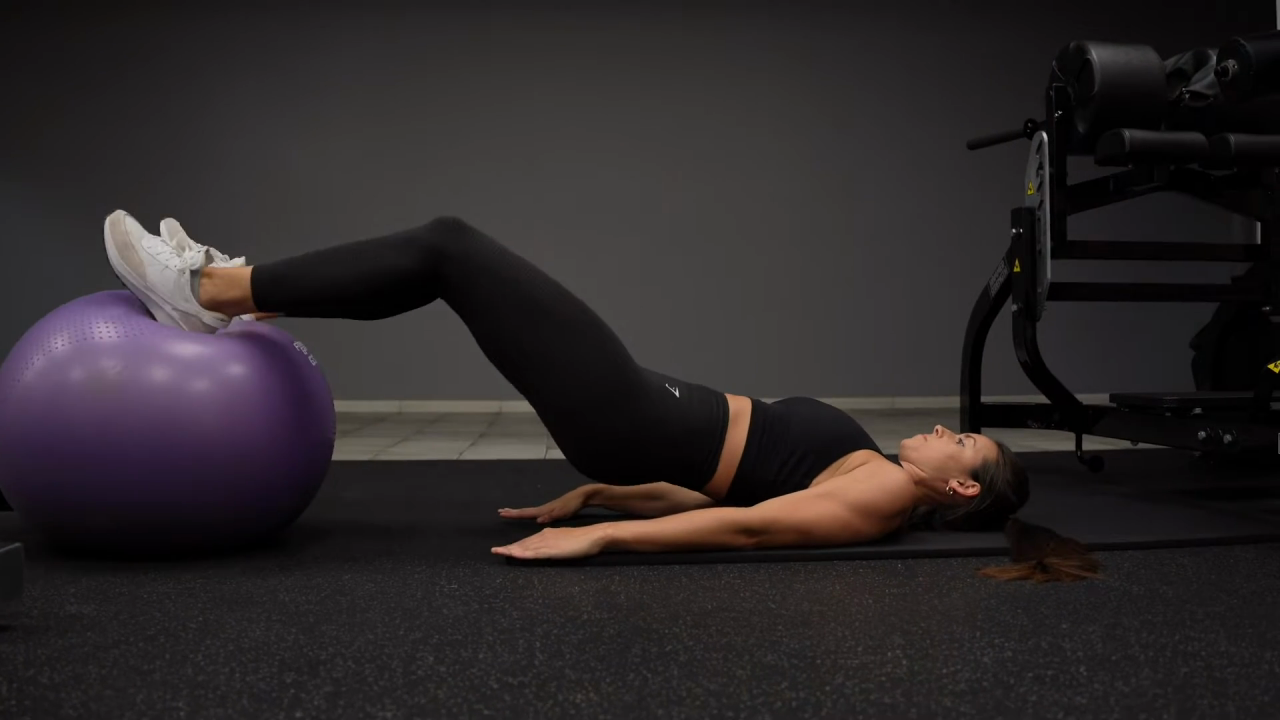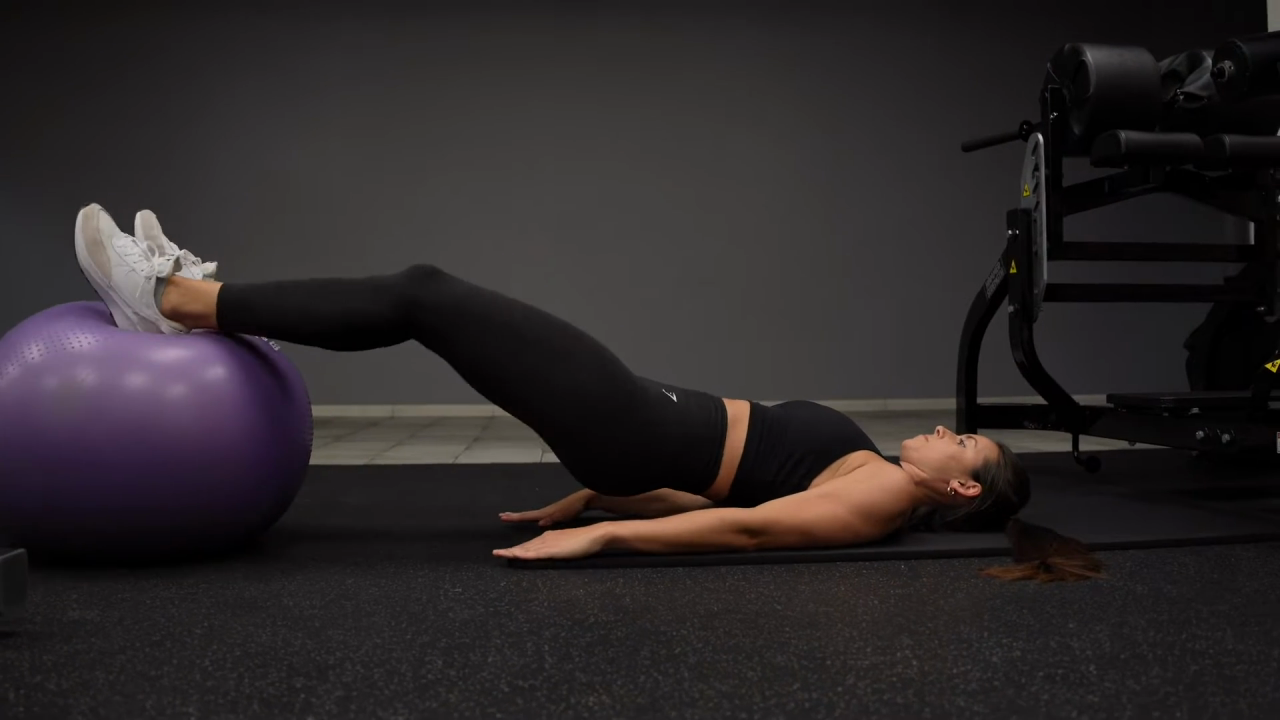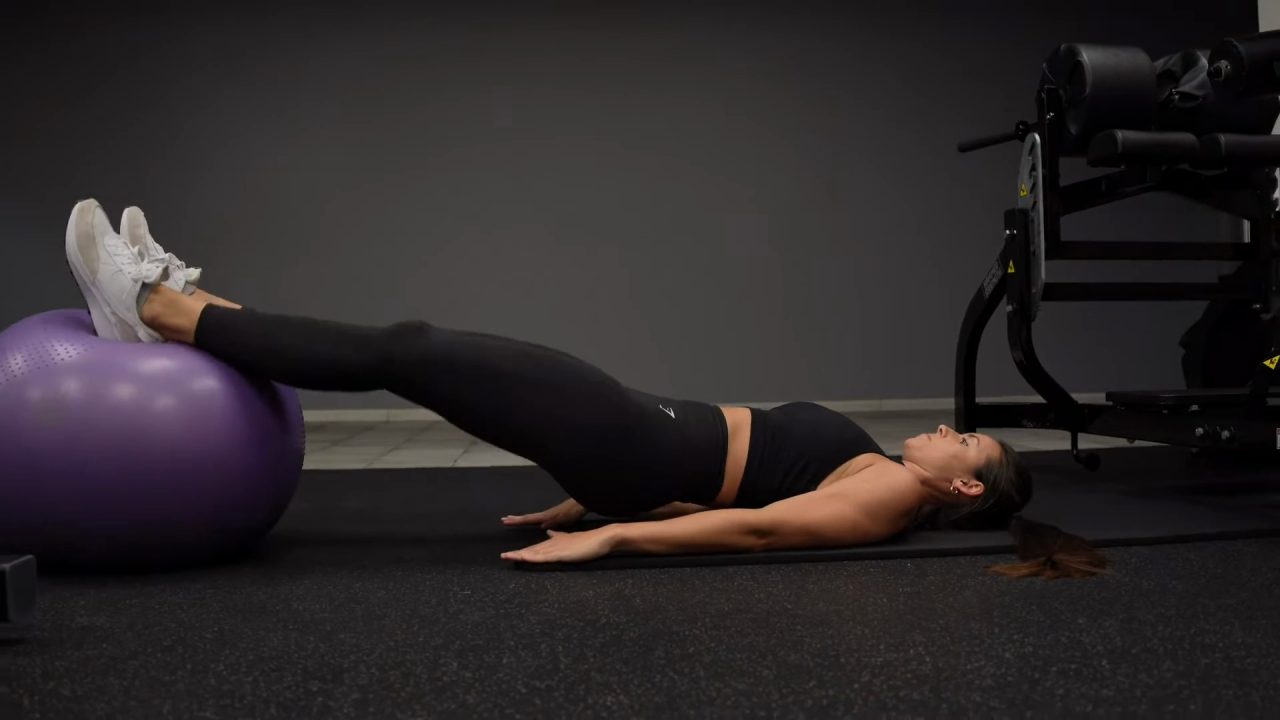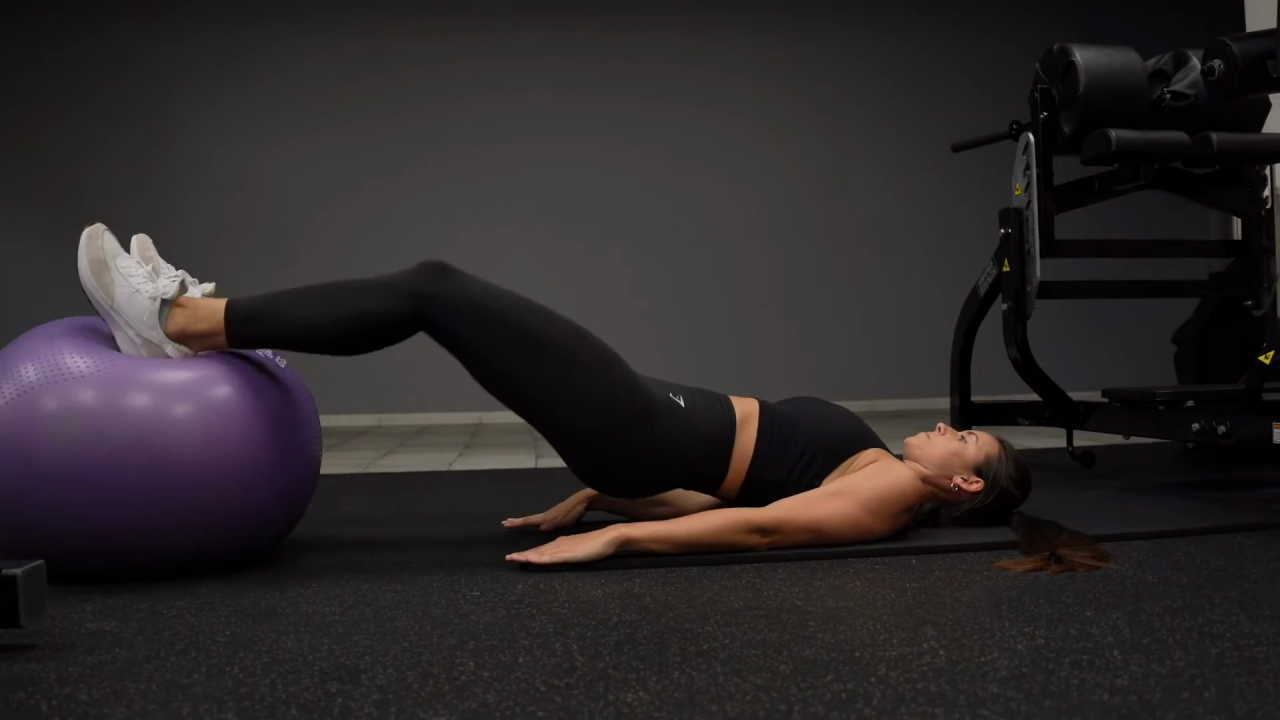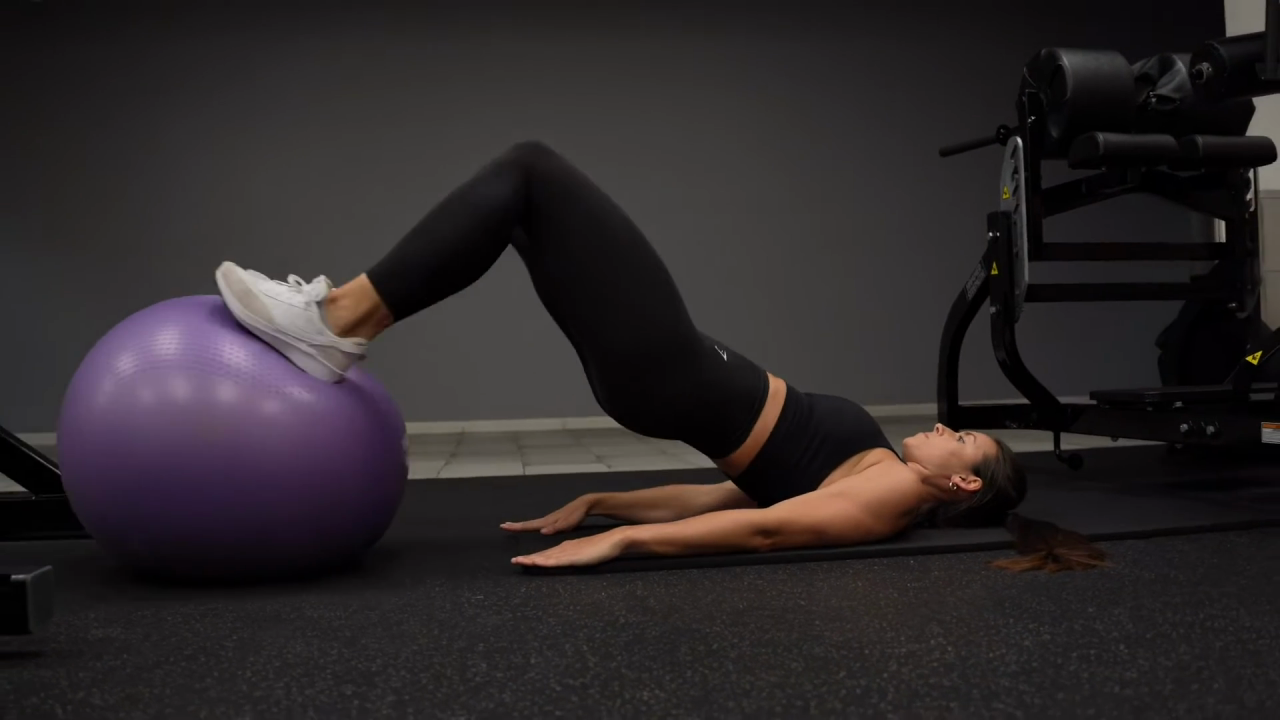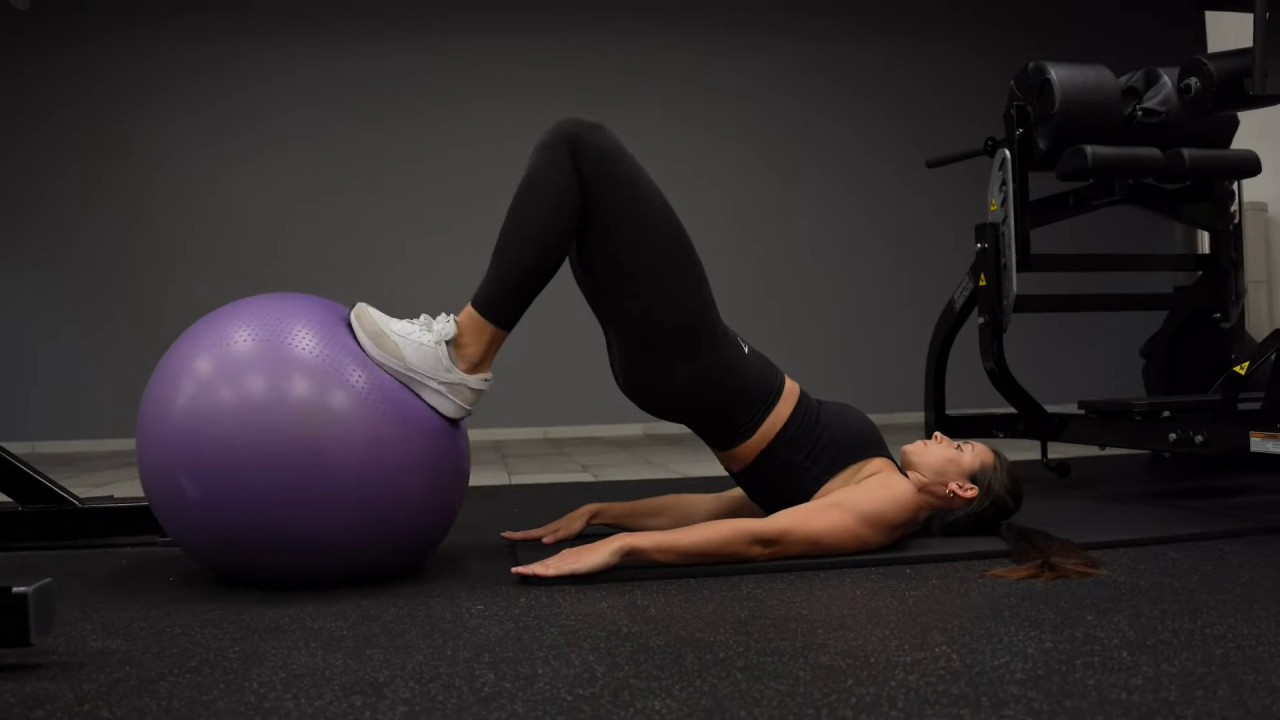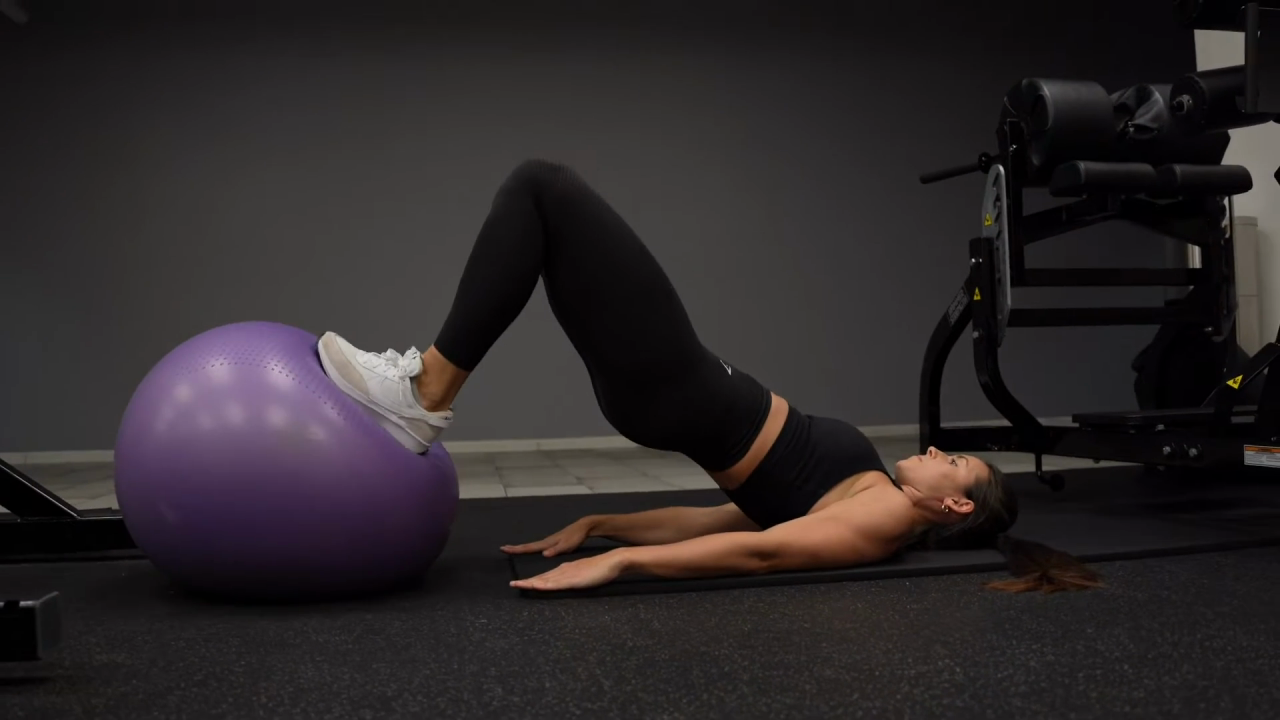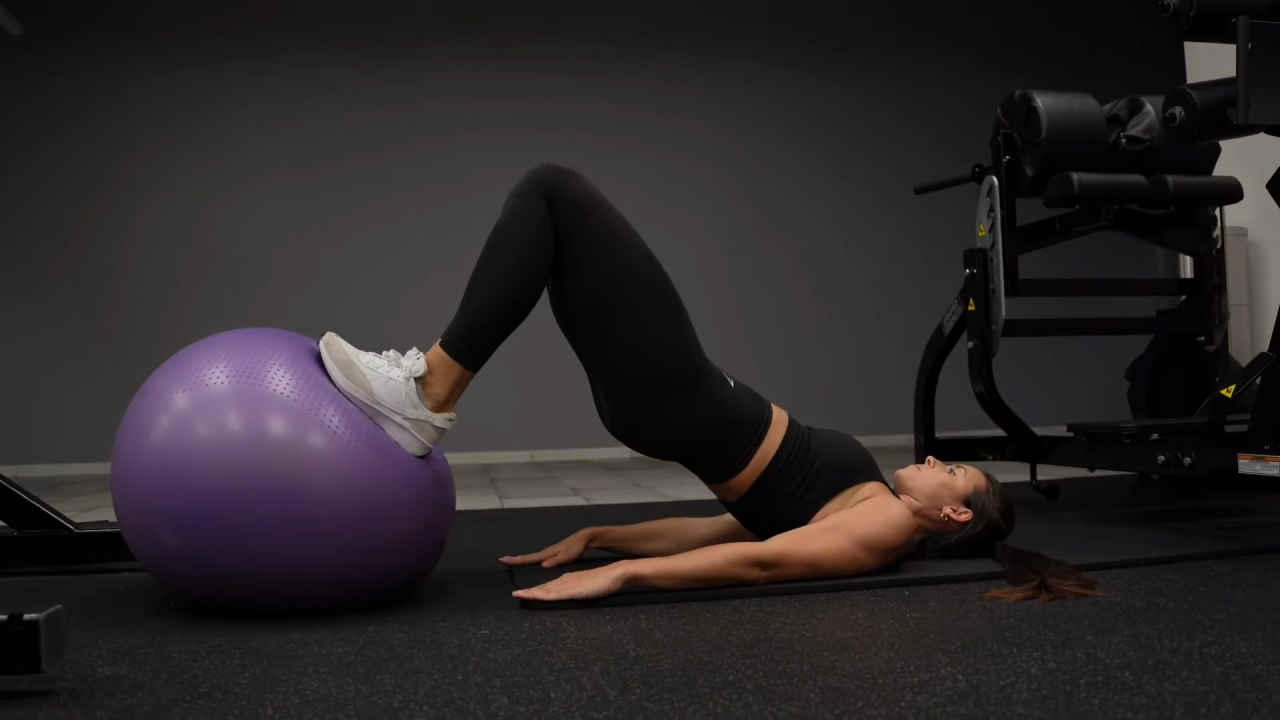
dt=0.3s
person 1, frame 1
left shoulder: (884, 498)
right shoulder: (871, 475)
left elbow: (747, 525)
left wrist: (599, 536)
right wrist: (589, 495)
left hip: (622, 415)
right hip: (637, 414)
left knee: (449, 244)
right knee: (450, 258)
left ankle: (208, 292)
right ankle: (233, 291)
person 1, frame 2
left shoulder: (884, 497)
right shoulder: (871, 473)
left elbow: (751, 527)
left wrist: (600, 533)
right wrist: (592, 495)
left hip: (628, 430)
right hip: (639, 421)
left knee: (423, 292)
right knee: (430, 295)
left ankle: (173, 302)
right ankle: (195, 294)
person 1, frame 3
left shoulder: (893, 497)
right shoulder: (874, 472)
left elbow: (758, 526)
left wrist: (606, 536)
right wrist: (591, 499)
left hip: (630, 450)
right hip: (644, 429)
left knee: (402, 352)
right knee: (415, 342)
left ankle: (152, 313)
right ankle: (179, 300)
person 1, frame 4
left shoulder: (891, 495)
right shoulder: (879, 472)
left elbow: (763, 525)
left wrist: (612, 533)
right wrist: (596, 498)
left hip: (638, 436)
right hip: (650, 428)
left knee: (434, 290)
right knee: (441, 296)
left ankle: (179, 327)
right ankle: (196, 314)
person 1, frame 5
left shoulder: (898, 494)
right shoulder: (888, 472)
left elbow: (765, 526)
left wrist: (617, 542)
left hip: (669, 374)
right hip: (679, 379)
left knee: (531, 167)
right knee: (526, 195)
left ankle: (336, 320)
right ankle: (336, 316)
person 1, frame 6
left shoulder: (892, 504)
right shoulder: (884, 486)
left elbow: (766, 538)
left wrist: (619, 549)
left hip: (683, 363)
right hip: (684, 366)
left knee: (575, 142)
right knee: (579, 168)
left ankle: (462, 357)
right ankle: (461, 348)
person 1, frame 7
left shoulder: (888, 517)
right shoulder: (873, 500)
left elbow: (760, 551)
left wrist: (615, 563)
left hip: (673, 392)
right hip: (677, 394)
left knee: (538, 187)
right knee: (545, 204)
left ankle: (426, 392)
right ankle: (427, 383)
person 1, frame 8
left shoulder: (887, 527)
right shoulder: (873, 511)
left elbow: (762, 562)
left wrist: (618, 575)
left hip: (669, 400)
right hip: (664, 401)
left knee: (553, 189)
right knee: (554, 228)
left ankle: (427, 392)
right ankle: (428, 385)
